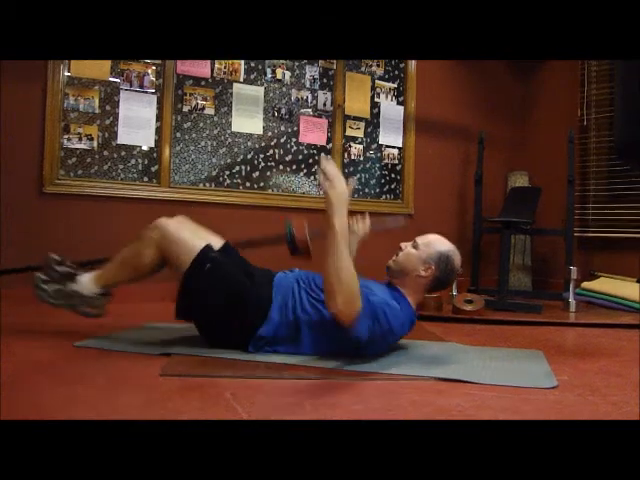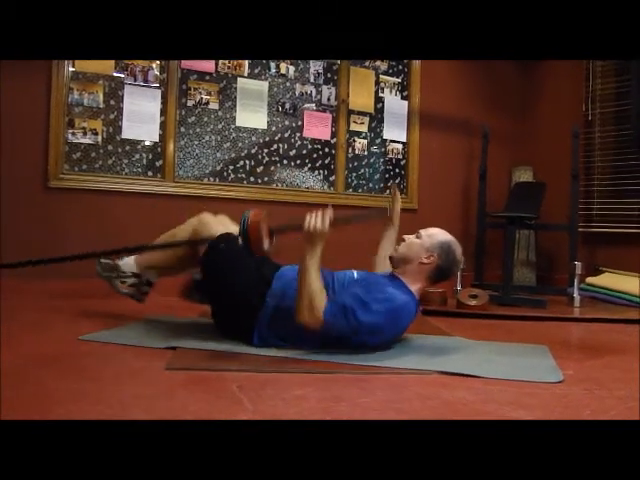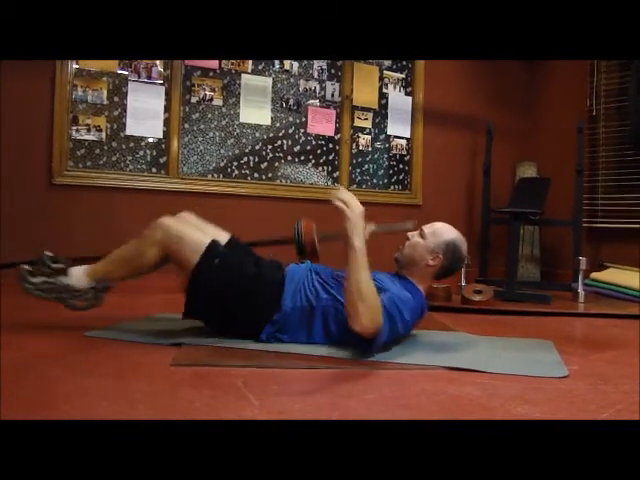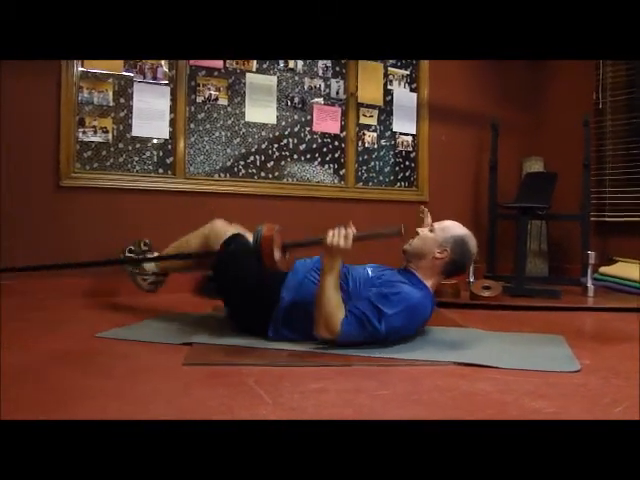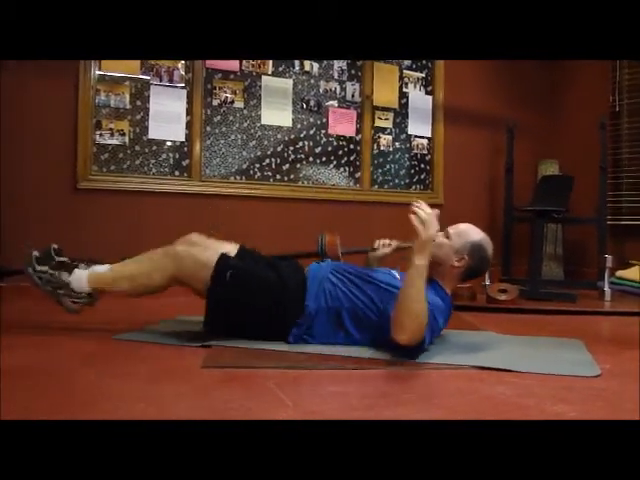
dt=1s
person 1, frame 1
left shoulder: (389, 315)
right shoulder: (390, 291)
left elbow: (341, 309)
left wrist: (337, 218)
right wrist: (349, 240)
left hip: (252, 319)
right hip: (267, 289)
left knee: (164, 230)
right knee: (177, 226)
left ankle: (88, 289)
right ankle: (94, 279)
person 1, frame 2
left shoulder: (388, 307)
right shoulder: (399, 297)
left elbow: (309, 315)
left wrist: (312, 247)
right wrist: (391, 229)
left hip: (258, 308)
right hip: (273, 285)
left knee: (204, 222)
right knee: (218, 228)
left ankle: (130, 270)
right ankle: (141, 273)
person 1, frame 3
left shoulder: (399, 304)
right shoulder: (399, 286)
left elbow: (362, 324)
left wrist: (355, 240)
right wrist: (358, 248)
left hip: (265, 308)
right hip: (276, 283)
left knee: (164, 231)
right knee: (183, 222)
left ankle: (80, 281)
right ankle: (84, 275)
person 1, frame 4
left shoulder: (405, 303)
right shoulder: (414, 291)
left elbow: (327, 329)
left wrist: (331, 262)
right wrist: (404, 240)
left hip: (271, 305)
right hip: (286, 281)
left knee: (216, 231)
right knee: (232, 237)
left ankle: (149, 267)
right ankle: (157, 264)
person 1, frame 5
left shoulder: (432, 307)
right shoulder: (423, 293)
left elbow: (404, 335)
left wrist: (420, 255)
right wrist: (375, 263)
left hip: (289, 310)
right hip: (296, 284)
left knee: (181, 259)
right knee: (193, 244)
left ankle: (78, 284)
right ankle: (87, 276)
